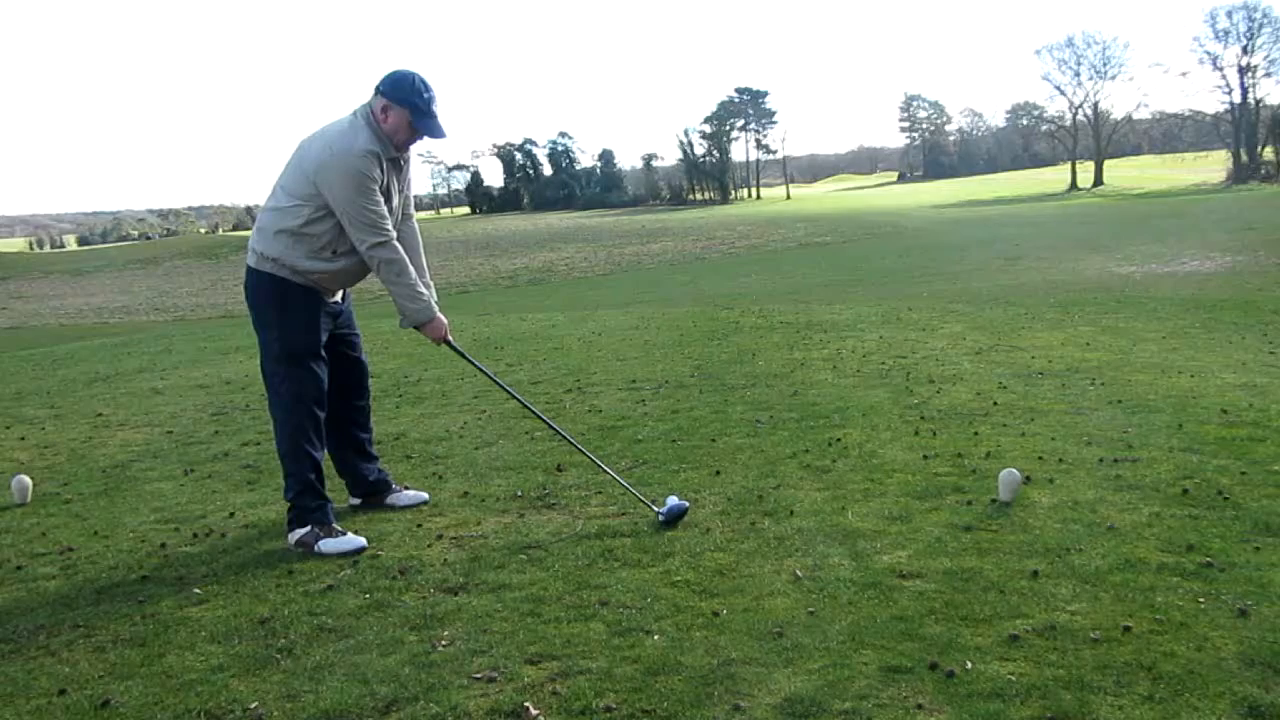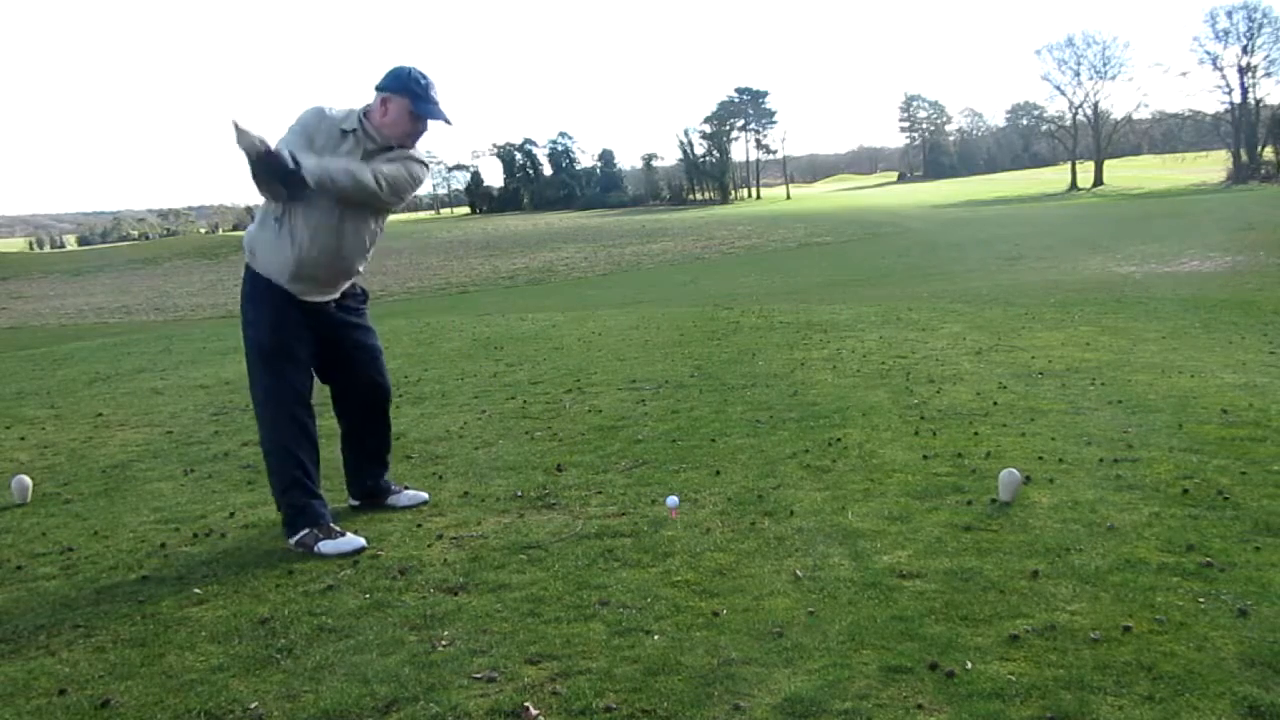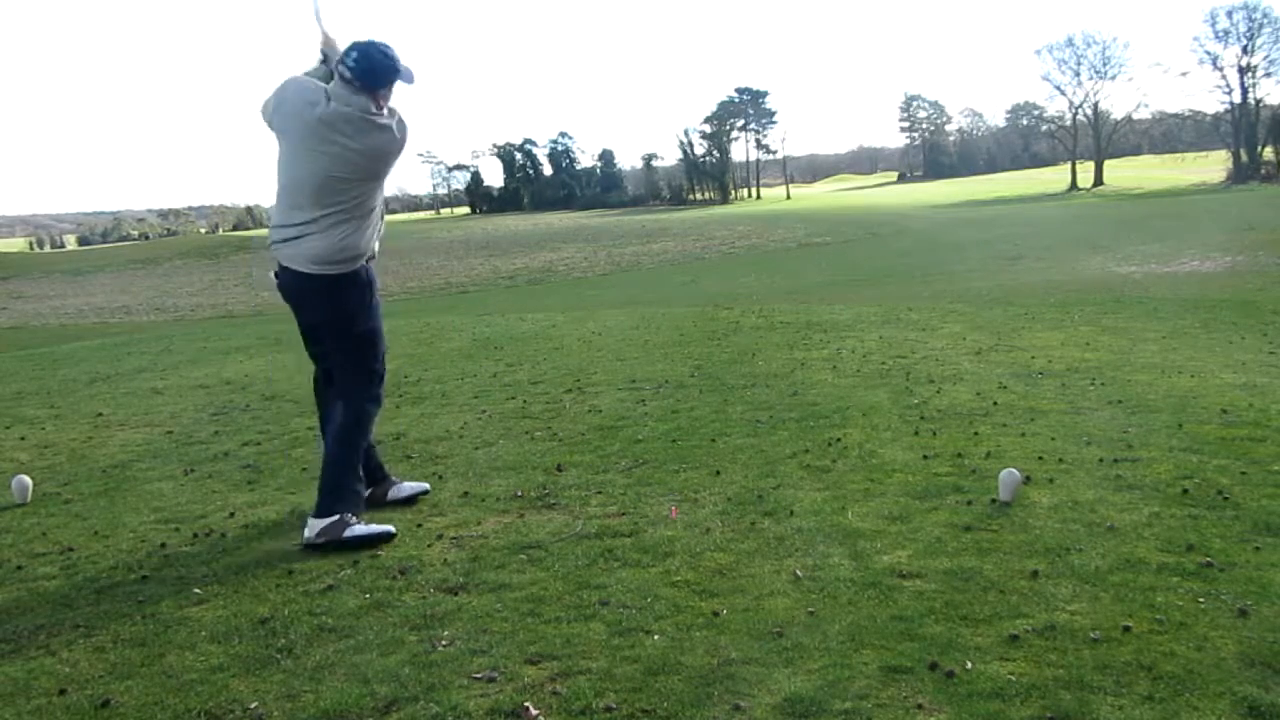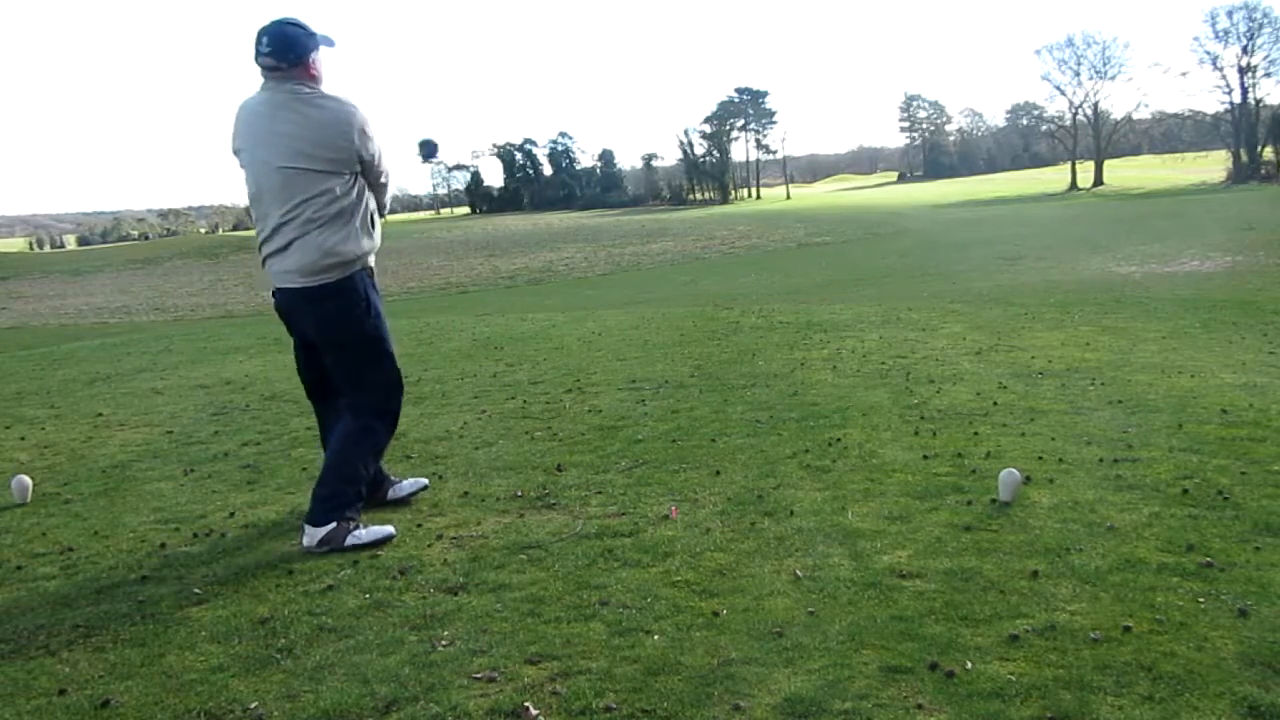
dt=0.7s
person 1, frame 1
left shoulder: (392, 149)
right shoulder: (349, 154)
left elbow: (404, 228)
right elbow: (379, 246)
left wrist: (426, 299)
right wrist: (422, 313)
left hip: (327, 284)
right hip: (284, 283)
left knee: (350, 386)
right knee: (301, 398)
left ankle: (367, 483)
right ankle: (308, 520)
person 1, frame 2
left shoulder: (409, 166)
right shoulder: (318, 124)
left elbow: (357, 181)
right elbow: (277, 181)
left wrist: (299, 172)
right wrist: (266, 162)
left hip: (336, 293)
right hip: (271, 285)
left knee: (370, 390)
right knee: (285, 407)
left ankle: (370, 486)
right ankle: (305, 522)
person 1, frame 3
left shoulder: (296, 97)
right shoulder: (388, 133)
left wrist: (335, 66)
right wrist: (339, 59)
left hip: (294, 269)
right hip: (340, 276)
left knee: (340, 379)
right knee: (358, 385)
left ankle: (367, 480)
right ankle: (331, 513)
person 1, frame 4
left shoulder: (246, 118)
right shoulder: (340, 116)
right elbow: (377, 184)
right wrist: (364, 214)
left hip: (287, 282)
right hip: (337, 279)
left knee: (334, 392)
right knee: (376, 394)
left ankle: (367, 482)
right ankle: (329, 518)
